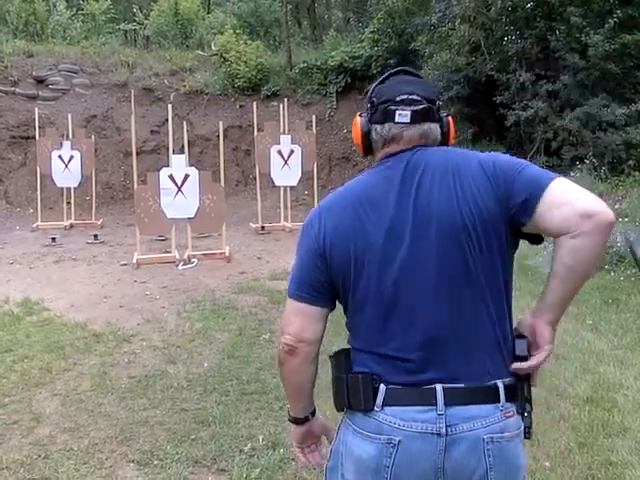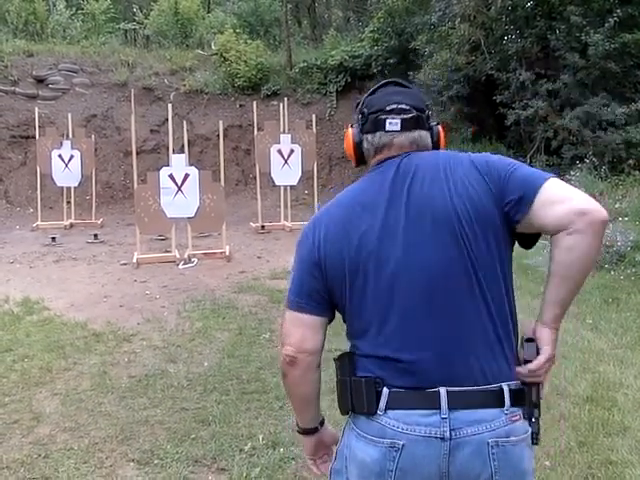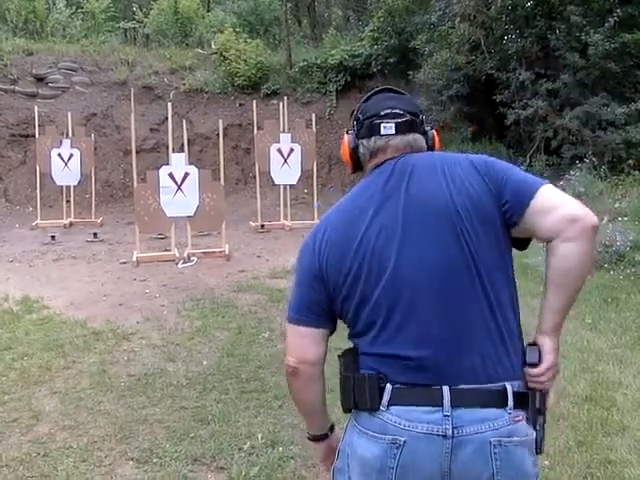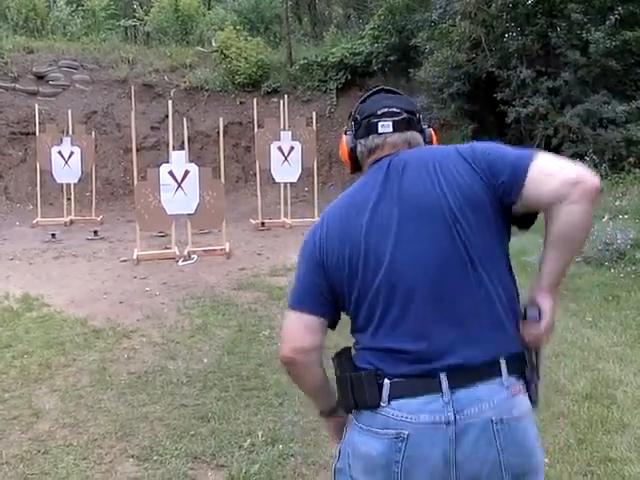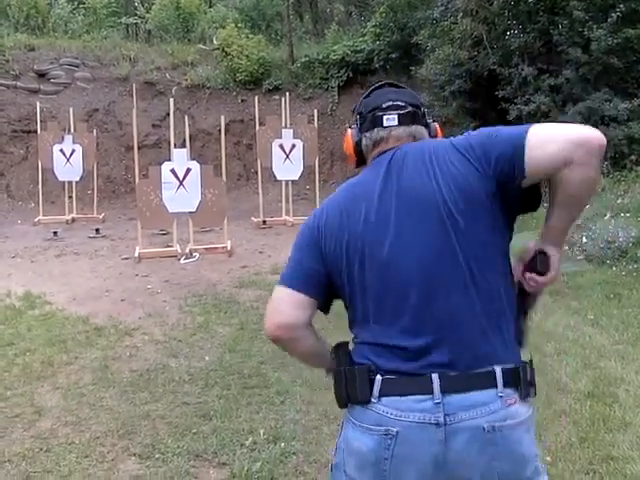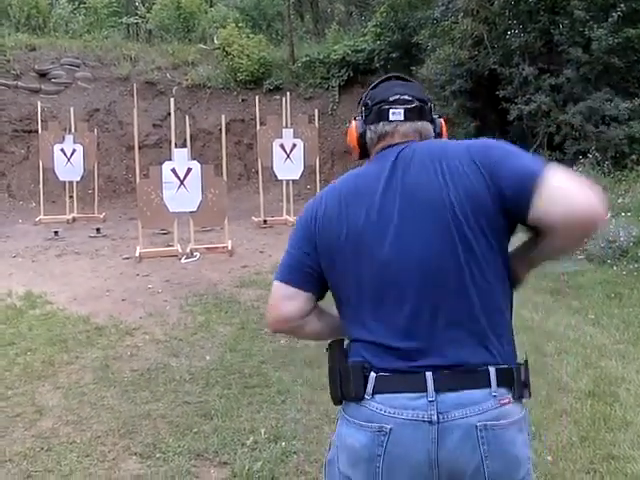
dt=0.1s
person 1, frame 1
left shoulder: (329, 216)
right shoulder: (488, 176)
left elbow: (297, 341)
right elbow: (591, 217)
left wrist: (302, 417)
right wrist: (546, 316)
left hip: (381, 434)
right hip: (489, 430)
person 1, frame 2
left shoulder: (326, 225)
right shoulder: (481, 176)
left elbow: (298, 351)
right elbow: (585, 216)
left wrist: (311, 428)
right wrist: (548, 324)
left hip: (385, 437)
right hip: (493, 433)
person 1, frame 3
left shoulder: (327, 235)
right shoulder: (477, 176)
left elbow: (302, 361)
right elbow: (575, 223)
left wrist: (321, 434)
right wrist: (548, 332)
left hip: (386, 436)
right hip: (497, 431)
person 1, frame 4
left shoulder: (327, 229)
right shoulder: (470, 165)
left elbow: (297, 349)
right elbow: (578, 183)
left wrist: (332, 409)
right wrist: (545, 291)
left hip: (389, 431)
right hip: (498, 416)
person 1, frame 5
left shoulder: (330, 216)
right shoulder: (470, 156)
left elbow: (282, 322)
right elbow: (583, 142)
left wrist: (339, 366)
right wrist: (547, 247)
left hip: (383, 426)
right hip: (492, 420)
person 1, frame 6
left shoulder: (326, 207)
right shoulder: (480, 162)
left elbow: (285, 315)
right elbow: (585, 211)
right wrist: (520, 262)
left hip: (377, 425)
right hip: (486, 420)
